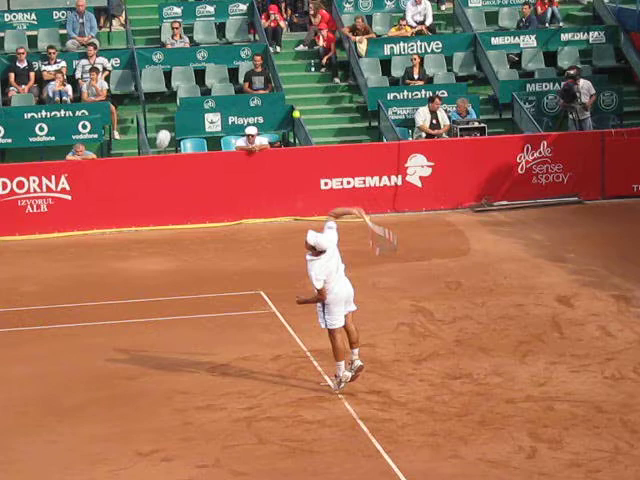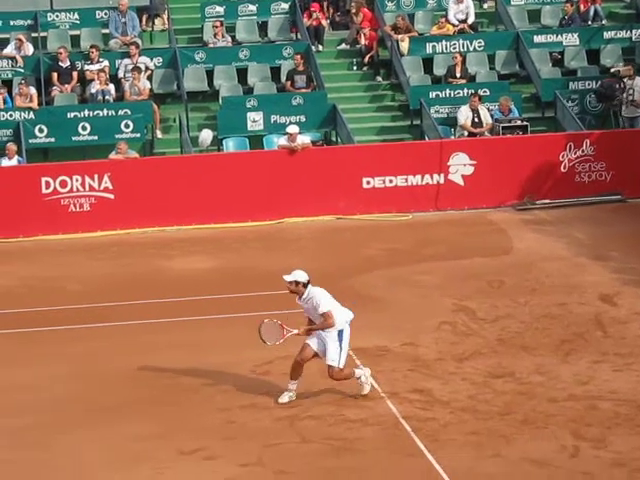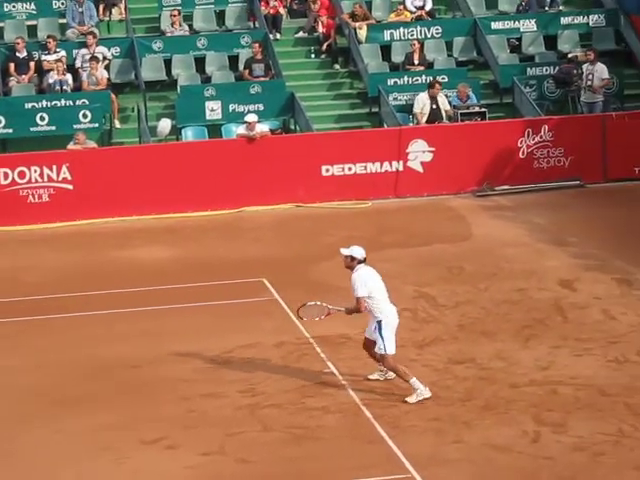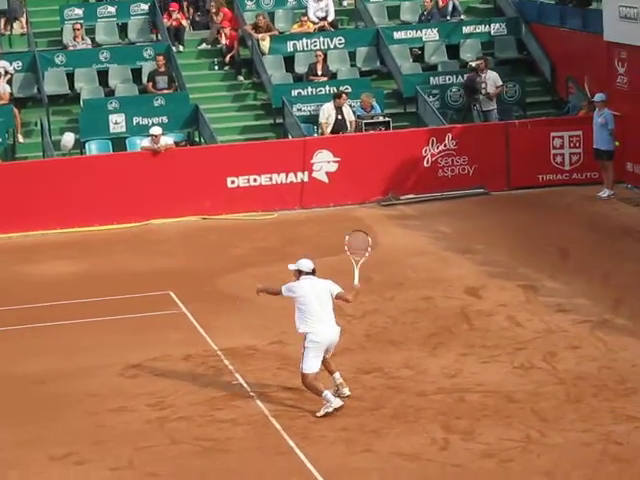
dt=0.7s
person 1, frame 1
left shoulder: (316, 266)
right shoulder: (330, 242)
left elbow: (322, 296)
right elbow: (335, 214)
left wrist: (304, 301)
right wrist: (354, 210)
left hip: (332, 298)
right hip: (345, 288)
left knee: (336, 335)
right knee: (349, 326)
left ankle: (341, 375)
right ankle: (355, 360)
person 1, frame 2
left shoulder: (317, 296)
right shoulder: (302, 298)
left elbow: (330, 323)
left wrist: (307, 329)
right wrist: (307, 329)
left hip: (338, 331)
right hip: (320, 332)
left knee: (334, 374)
right knee: (299, 359)
left ankle: (362, 374)
right ankle: (291, 391)
person 1, frame 3
left shoulder: (357, 277)
right shoulder: (368, 270)
left elbow: (360, 308)
left wrist: (349, 310)
right wrist: (364, 303)
left hip: (384, 319)
right hip: (387, 315)
left knee: (388, 361)
right knee: (368, 345)
left ankle: (421, 389)
right ankle: (385, 371)
person 1, frame 4
left shoulder: (296, 287)
right shoulder: (326, 284)
left elbow: (275, 291)
right elbow: (349, 298)
left wrist: (262, 289)
right wrist: (355, 289)
left hip: (315, 336)
right hip: (333, 333)
left knee: (308, 380)
right knee: (323, 357)
left ankle: (331, 400)
right ankle: (342, 387)
